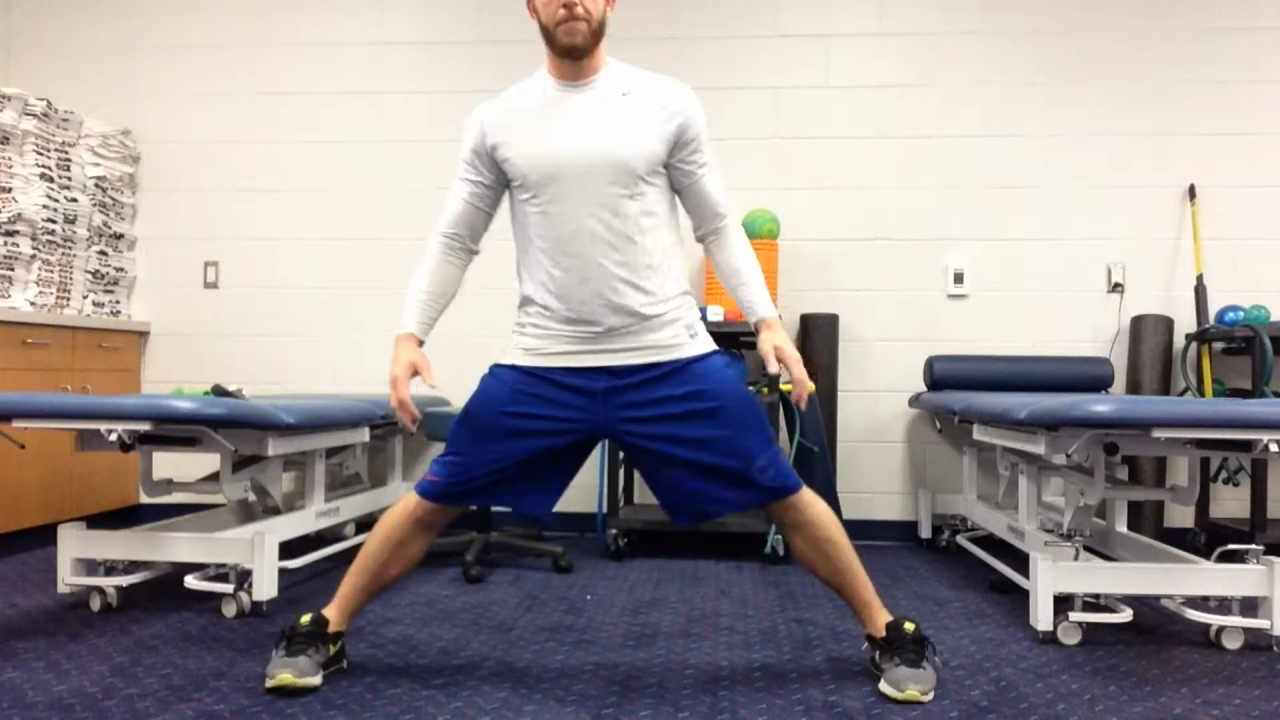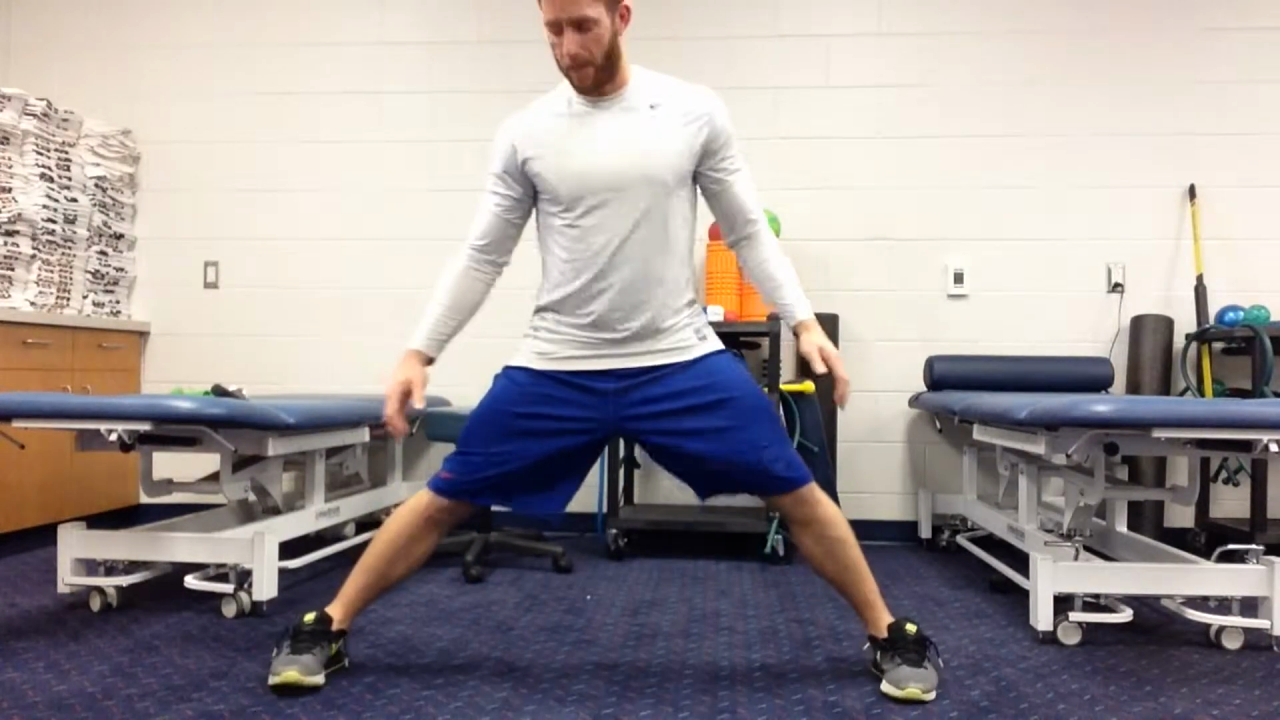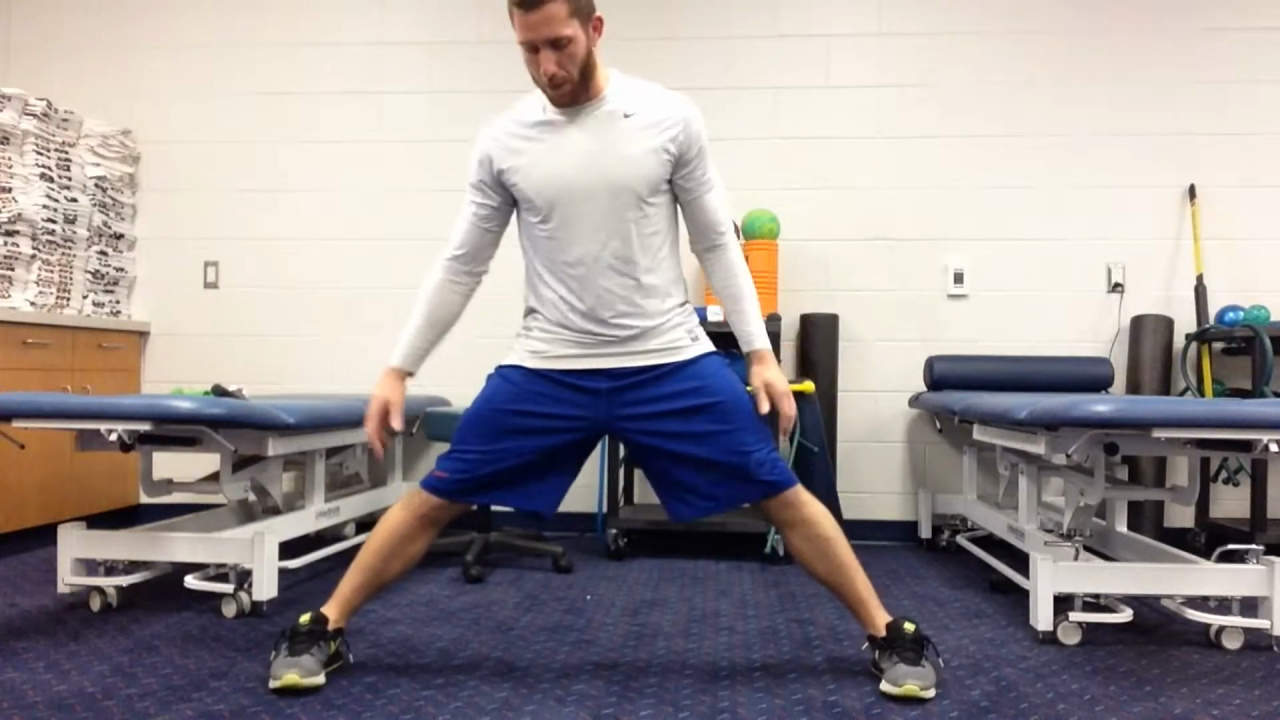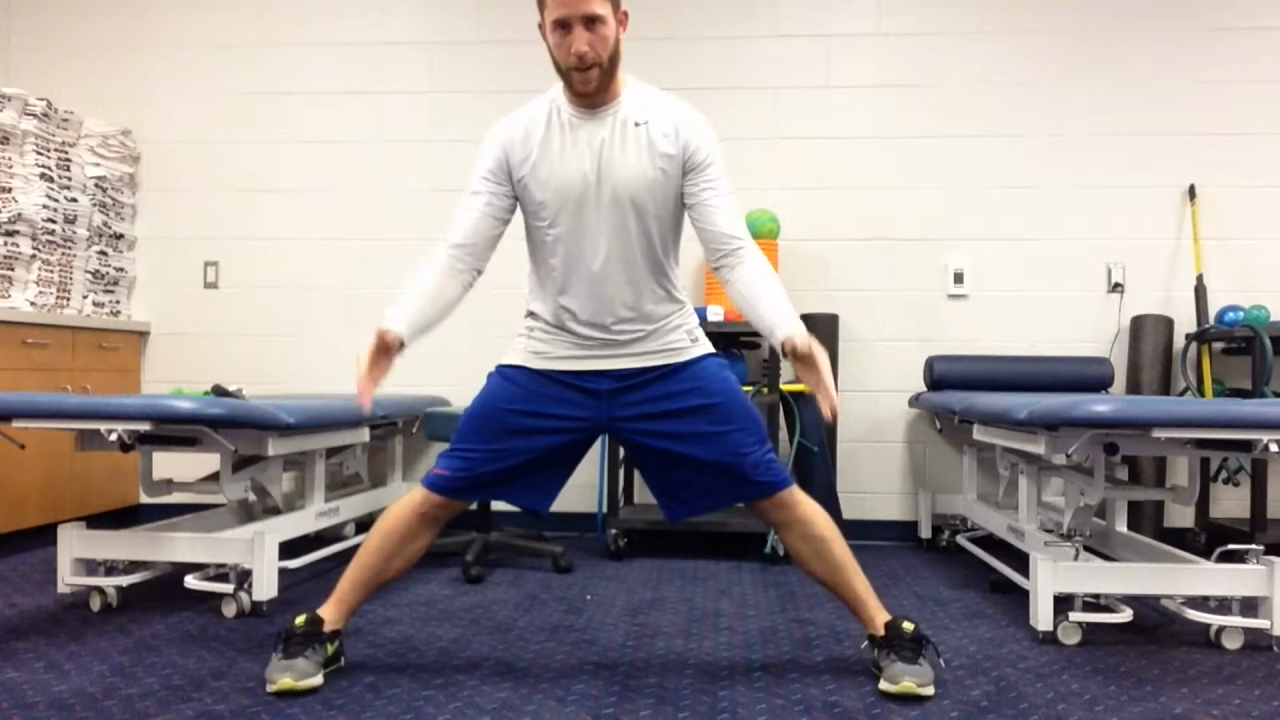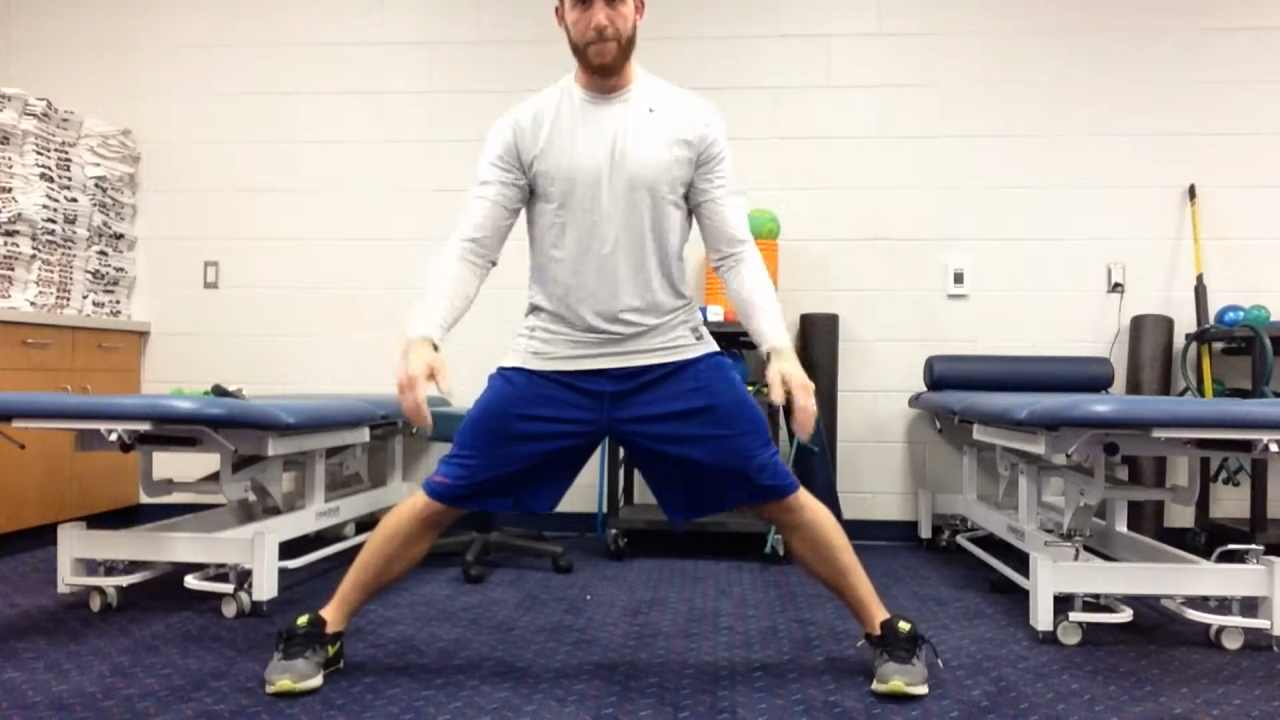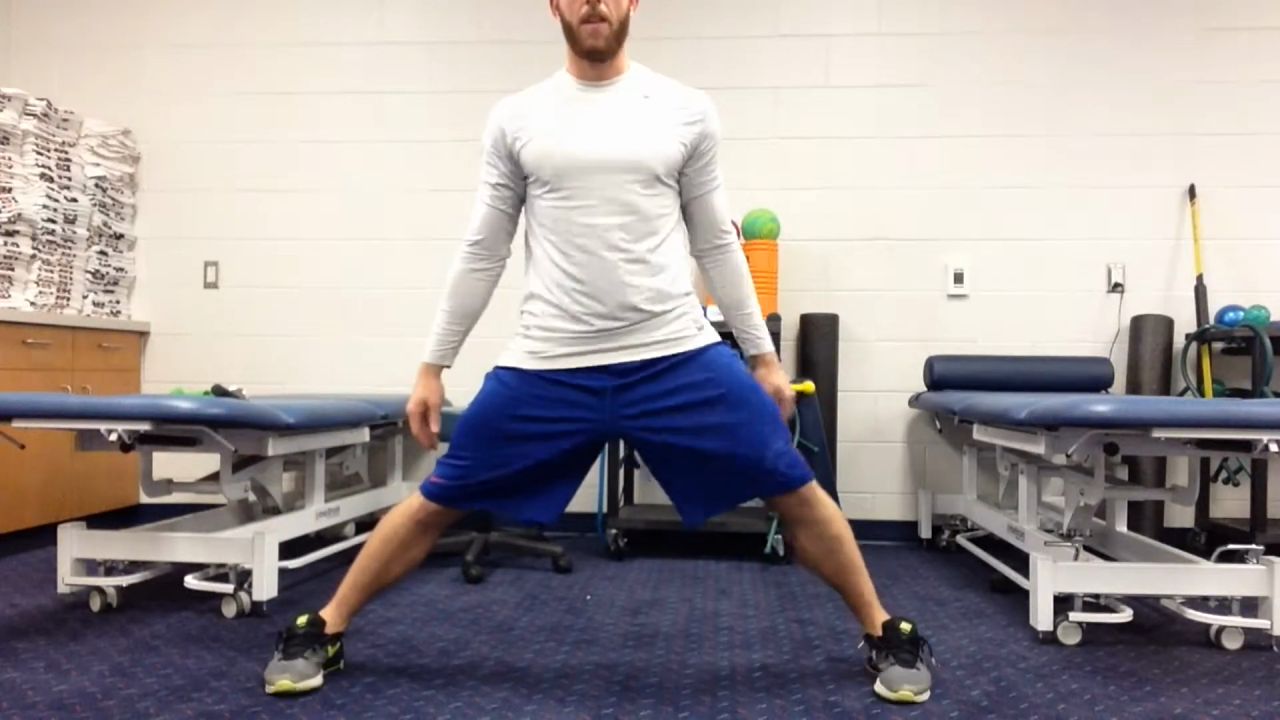
dt=0.4s
person 1, frame 1
left shoulder: (667, 103)
right shoulder: (498, 120)
left elbow: (716, 228)
right elbow: (454, 241)
left wrist: (766, 320)
right wrist: (410, 334)
left hip: (670, 361)
right hip: (542, 368)
left knee: (782, 496)
right knee: (435, 501)
left ankle: (889, 635)
right ankle: (323, 631)
person 1, frame 2
left shoulder: (695, 111)
right shoulder: (526, 132)
left elbow: (748, 231)
right elbow: (483, 256)
left wrist: (804, 321)
right wrist: (420, 352)
left hip: (679, 361)
right hip: (556, 369)
left knee: (795, 492)
right knee: (446, 499)
left ankle: (891, 637)
right ankle: (326, 629)
person 1, frame 3
left shoulder: (670, 118)
right shoulder: (503, 141)
left elbow: (715, 244)
right elbow: (462, 265)
left wrist: (760, 353)
right wrist: (398, 367)
left hip: (670, 362)
right hip: (547, 371)
left knee: (780, 494)
right knee: (435, 498)
left ankle: (888, 635)
right ankle: (322, 629)
person 1, frame 4
left shoulder: (680, 128)
right shoulder: (514, 138)
left elbow: (732, 251)
right elbow: (461, 255)
left wrist: (790, 333)
right wrist: (396, 329)
left hip: (669, 363)
right hip: (548, 367)
left knee: (777, 495)
right knee: (439, 495)
left ankle: (888, 635)
right ankle: (320, 631)
person 1, frame 5
left shoulder: (692, 121)
right shoulder: (524, 127)
left elbow: (734, 252)
right elbow: (472, 248)
left wrist: (779, 348)
right wrist: (424, 336)
left hip: (675, 365)
right hip: (549, 369)
left knee: (781, 498)
right knee: (440, 502)
left ankle: (887, 634)
right ankle: (322, 630)
person 1, frame 6
left shoulder: (686, 110)
right shoulder: (515, 117)
left elbow: (715, 244)
right elbow: (483, 253)
left wrist: (762, 353)
right wrist: (433, 364)
left hip: (677, 357)
right hip: (548, 368)
left knee: (792, 489)
right knee: (439, 502)
left ankle: (886, 635)
right ankle: (323, 631)
